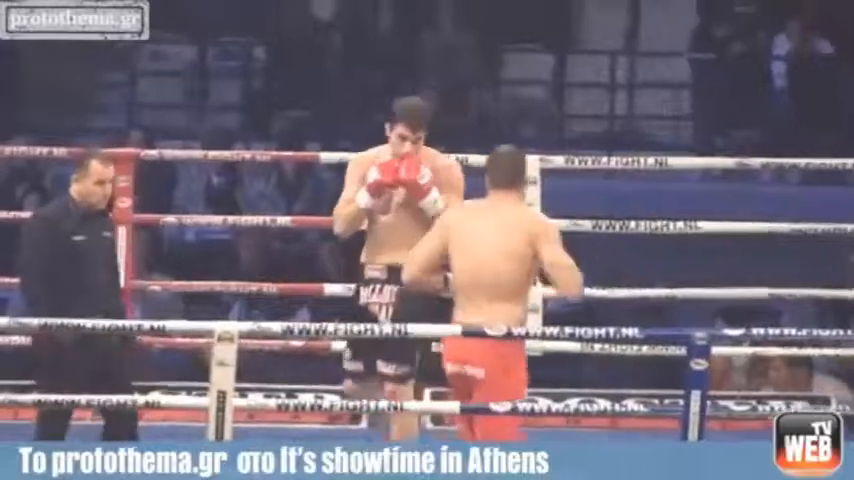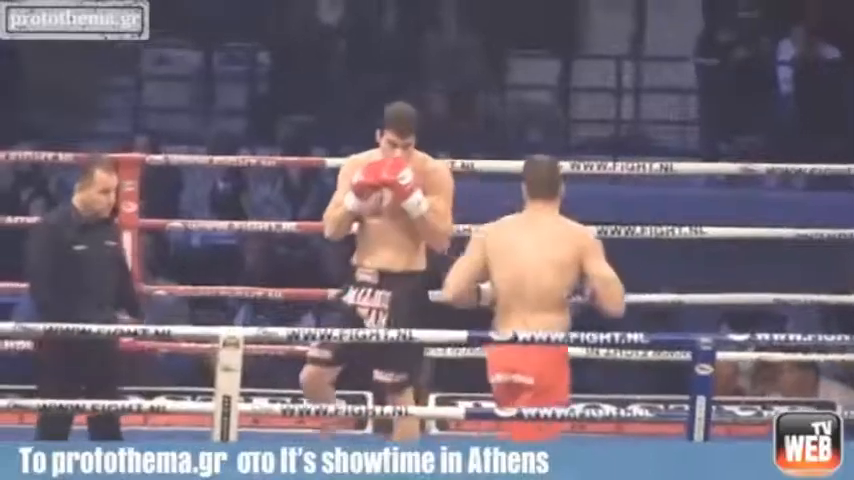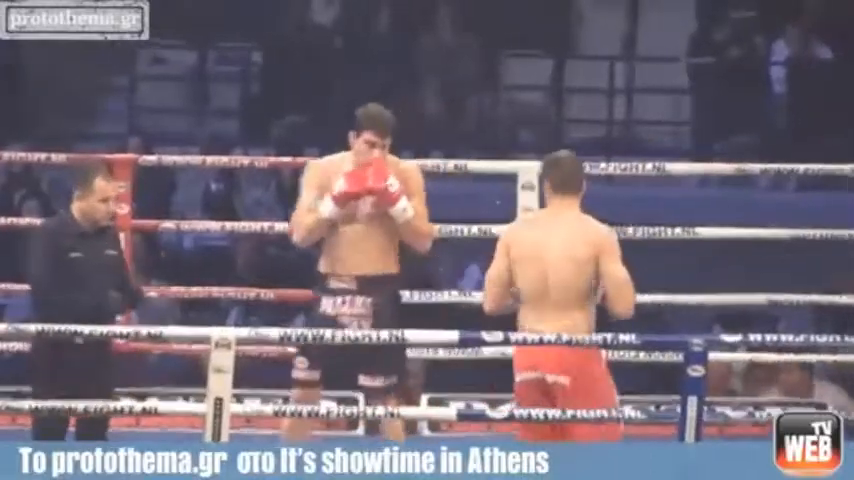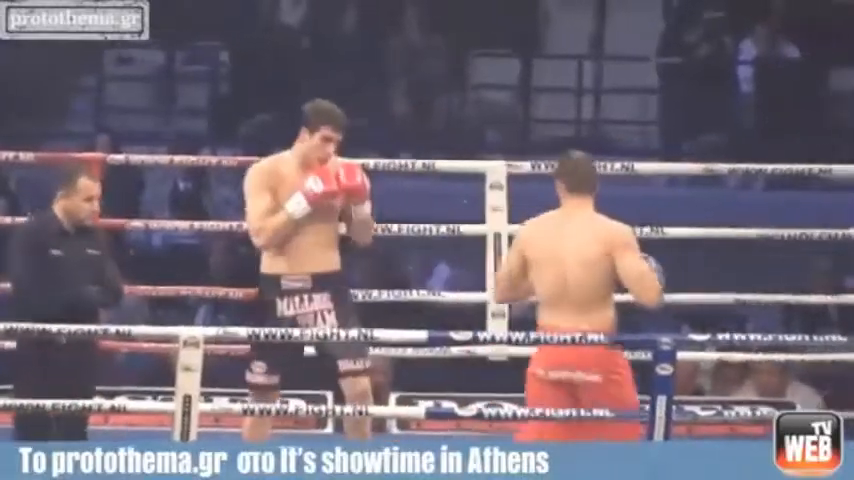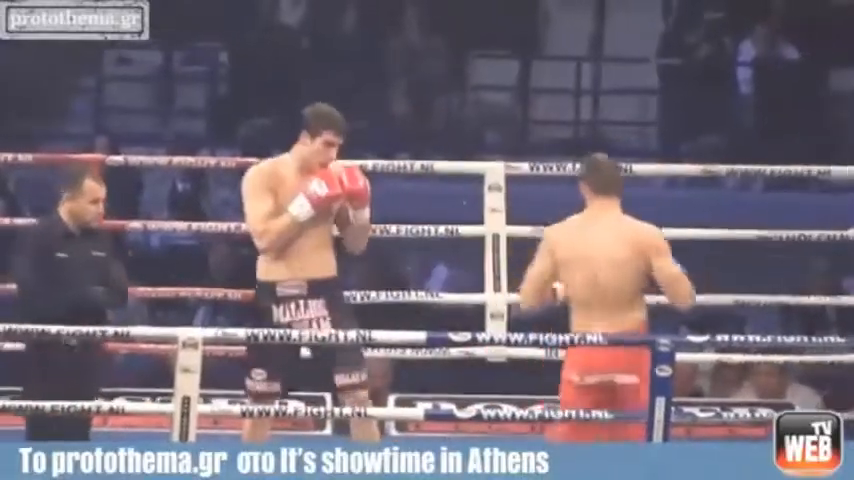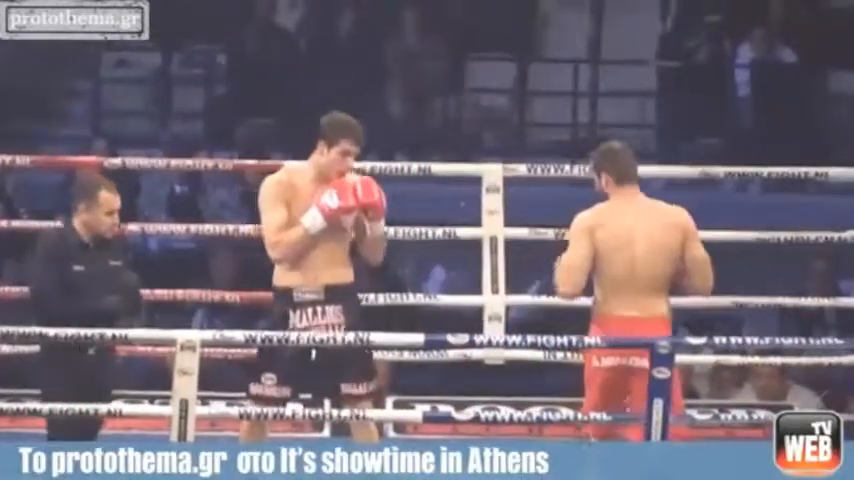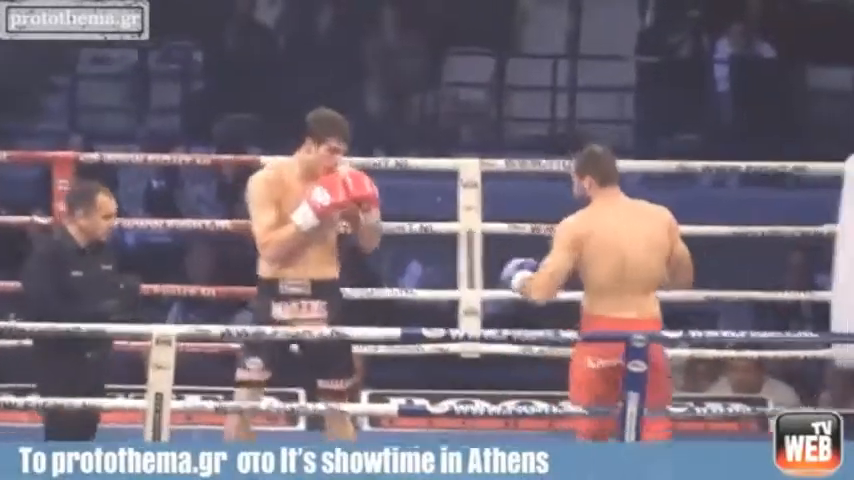
dt=0.2s
person 1, frame 1
left shoulder: (443, 168)
right shoulder: (364, 163)
right elbow: (341, 227)
left wrist: (428, 195)
right wrist: (369, 194)
right hip: (371, 276)
left knee: (396, 389)
right knee: (355, 386)
person 1, frame 2
left shoulder: (434, 172)
right shoulder: (356, 166)
left elbow: (441, 240)
right elbow: (331, 230)
left wrist: (411, 196)
right wrist: (357, 196)
left hip: (404, 286)
right hip: (360, 280)
left knee: (398, 394)
right knee: (313, 378)
person 1, frame 3
left shoulder: (405, 174)
right shoulder: (321, 171)
left elbow: (423, 242)
right elbow: (298, 234)
left wrist: (398, 205)
right wrist: (334, 202)
left hip: (379, 290)
right hip: (331, 289)
left knee: (382, 400)
right knee: (303, 393)
person 1, frame 4
left shoulder: (342, 172)
right shoulder: (264, 172)
left elbow: (363, 238)
right elbow: (261, 236)
left wrist: (361, 202)
right wrist: (304, 200)
left hip: (329, 287)
right hip: (280, 289)
left knee: (359, 388)
right knee: (262, 397)
person 1, frame 5
left shoulder: (340, 177)
right shoulder: (262, 175)
left elbow: (356, 245)
right elbow: (263, 239)
left wrist: (360, 206)
right wrist: (308, 202)
left hip: (325, 293)
right hip: (276, 296)
left knee: (357, 399)
right knee: (261, 403)
person 1, frame 6
left shoulder: (356, 187)
right shoulder: (279, 184)
left elbow: (374, 257)
right elbow: (277, 249)
left wrist: (375, 219)
right wrist: (321, 214)
left hip: (340, 301)
right hip: (291, 303)
left knee: (360, 408)
right knee: (262, 408)
person 1, frame 7
left shoulder: (345, 178)
right shoulder: (267, 181)
left elbow: (369, 243)
right elbow: (269, 247)
left wrist: (370, 210)
right wrist: (311, 212)
left hip: (323, 295)
right hip: (276, 295)
left knee: (336, 403)
right knee: (246, 398)
person 2, frame 1
left shoulder: (453, 218)
right shoulder: (535, 225)
left elbow: (410, 274)
right elbow: (572, 288)
left hip: (458, 345)
right hip: (501, 348)
left knee: (477, 435)
right knee: (497, 446)
person 2, frame 2
left shoulder: (491, 233)
right shoulder: (580, 237)
left elbow: (452, 293)
right elbow: (615, 306)
right wrist: (595, 290)
left hip: (502, 355)
right hip: (546, 357)
person 2, frame 3
left shoulder: (514, 233)
right shoulder: (599, 236)
left elbow: (492, 304)
right elbow: (624, 308)
right wrist: (604, 289)
left hip: (529, 353)
right hip: (576, 355)
right knee: (600, 445)
person 2, frame 4
left shoulder: (530, 232)
right shoulder: (614, 234)
left elbow: (501, 293)
right elbow: (650, 296)
right wrist: (651, 272)
left hip: (549, 352)
right hip: (599, 353)
right knee: (629, 443)
person 2, frame 5
left shoulder: (557, 236)
right shoulder: (646, 236)
left elbow: (528, 301)
right elbow: (685, 299)
left hip: (585, 354)
right hip: (632, 353)
left knee: (567, 444)
person 2, frame 6
left shoulder: (588, 221)
right shoulder: (678, 219)
left elbow: (568, 287)
right elbow: (703, 285)
left wrist: (565, 266)
left hip: (607, 336)
right hip: (655, 336)
left knee: (602, 434)
person 2, frame 7
left shoulder: (576, 227)
right shoulder: (661, 219)
left elbow: (540, 293)
right elbow: (684, 278)
left wrist: (517, 278)
left hip: (600, 335)
right hip: (646, 334)
left knee: (590, 435)
right knee: (653, 437)
person 3, frame 1
left shoulder: (103, 220)
right shoulder: (48, 221)
right elbow: (32, 282)
left wrist: (120, 317)
left hip: (103, 332)
right hip: (63, 337)
left knee: (123, 410)
right knee: (55, 414)
person 3, frame 2
left shoulder: (108, 228)
right shoulder: (51, 229)
left elbow: (122, 278)
right elbow: (43, 291)
left wrist: (133, 306)
right wrist: (89, 317)
left hip: (103, 339)
right hip: (63, 342)
left knee: (107, 421)
right knee: (55, 422)
person 3, frame 3
left shoulder: (109, 237)
right shoulder: (48, 236)
left elbow: (126, 290)
right elbow: (46, 297)
left wrist: (127, 296)
right wrist: (100, 303)
left hip: (96, 346)
right hip: (55, 348)
left knee: (95, 427)
right knee: (49, 427)
person 3, frame 4
left shoulder: (94, 238)
right shoulder: (31, 234)
left elbow: (113, 292)
right elbow: (26, 295)
left wrist: (101, 292)
right wrist: (78, 296)
left hip: (82, 347)
right hip: (40, 349)
left knee: (74, 428)
right knee: (33, 428)
person 3, frame 5
left shoulder: (101, 238)
right shoulder: (37, 237)
left elbow: (119, 293)
right elbow: (33, 296)
left wrist: (112, 289)
right wrist: (85, 295)
left hip: (87, 348)
right hip: (48, 350)
left knee: (77, 430)
right knee: (44, 431)
person 3, frame 6
left shoulder: (114, 247)
right shoulder: (51, 247)
left elbow: (128, 302)
right elbow: (46, 309)
left wrist: (129, 293)
right wrist: (99, 306)
left hip: (99, 356)
right hip: (63, 358)
left knee: (84, 433)
right knee: (68, 435)
person 3, frame 7
left shoulder: (103, 251)
right shoulder: (47, 254)
right elbow: (42, 317)
left wrist: (123, 300)
right wrist: (99, 313)
left hip: (94, 362)
right hip: (59, 365)
left knee: (81, 436)
right knee: (64, 439)
